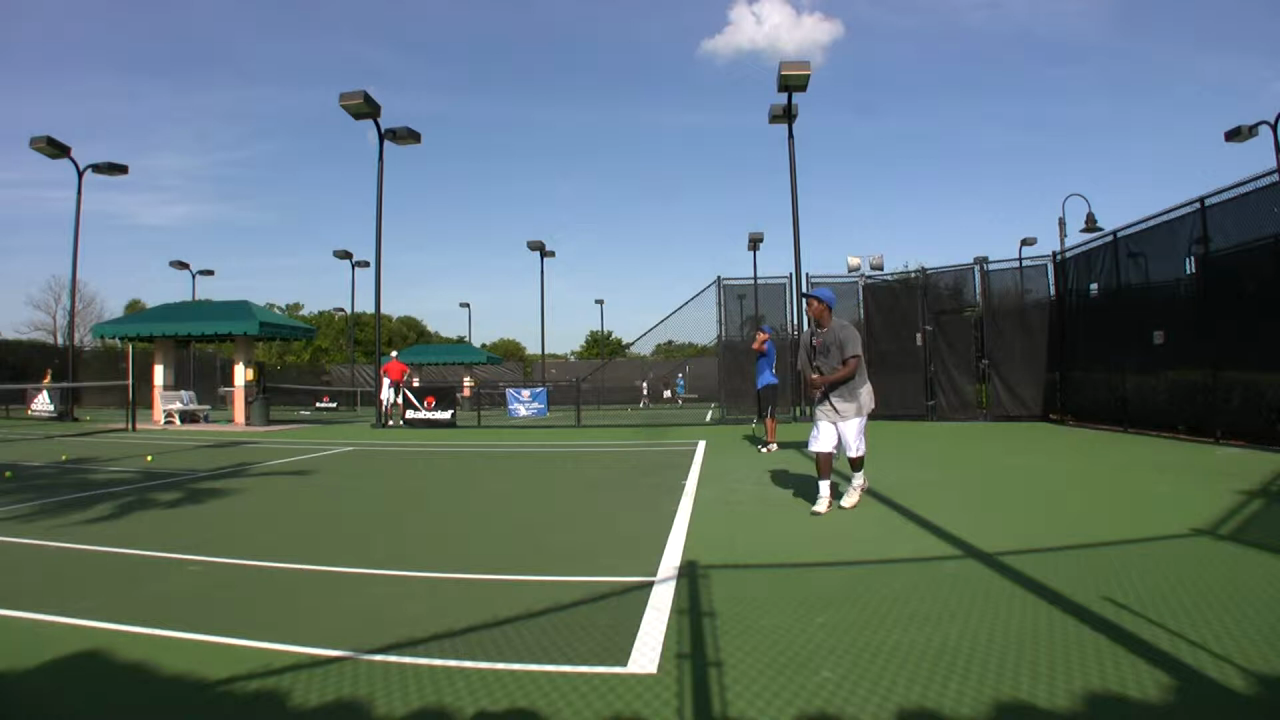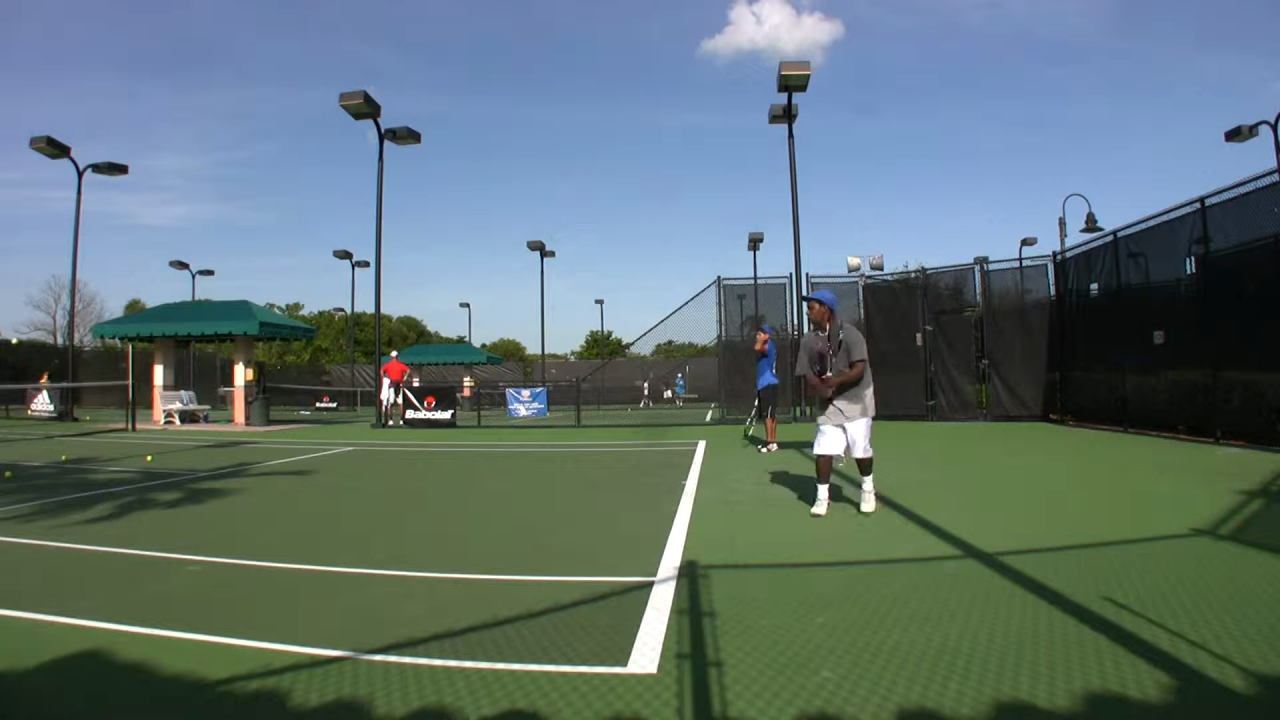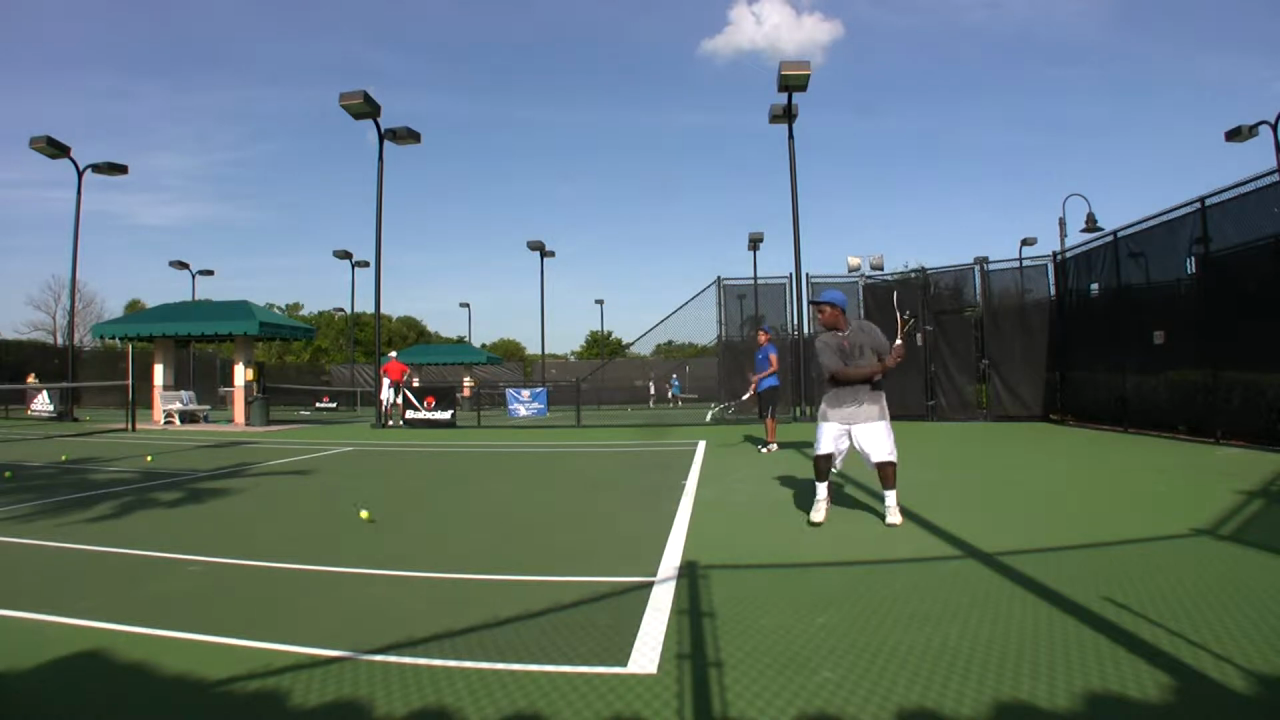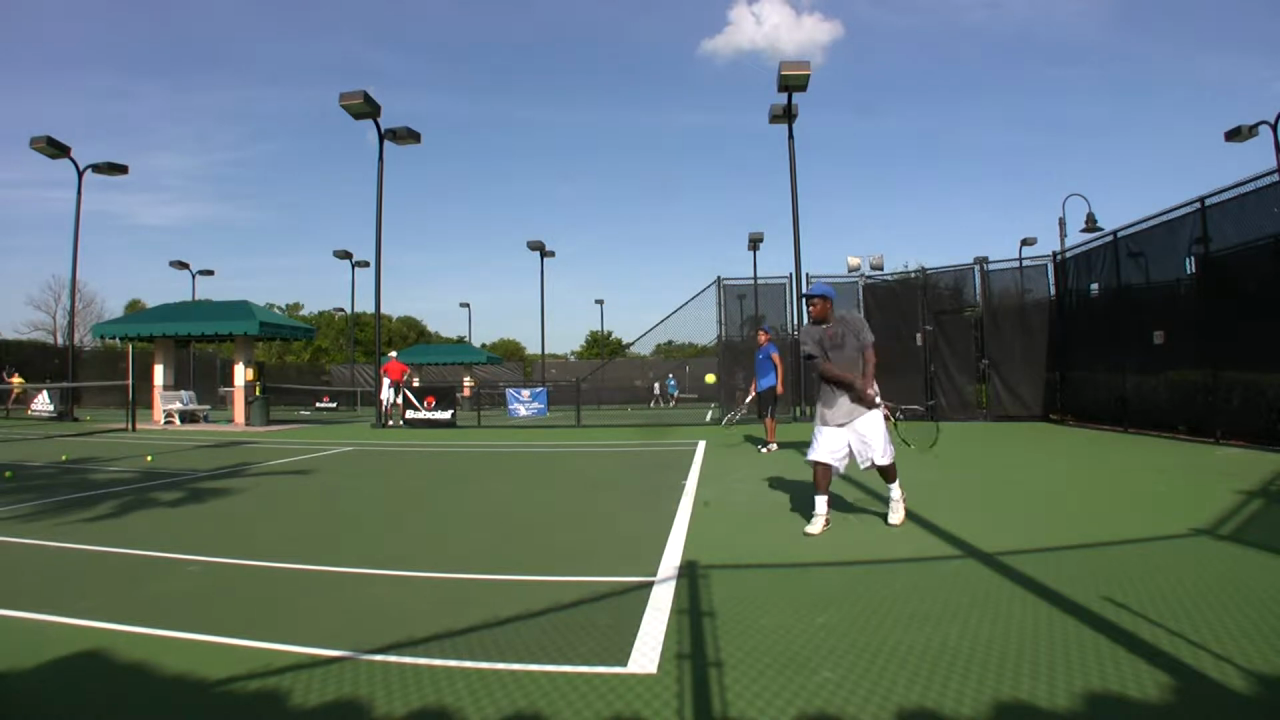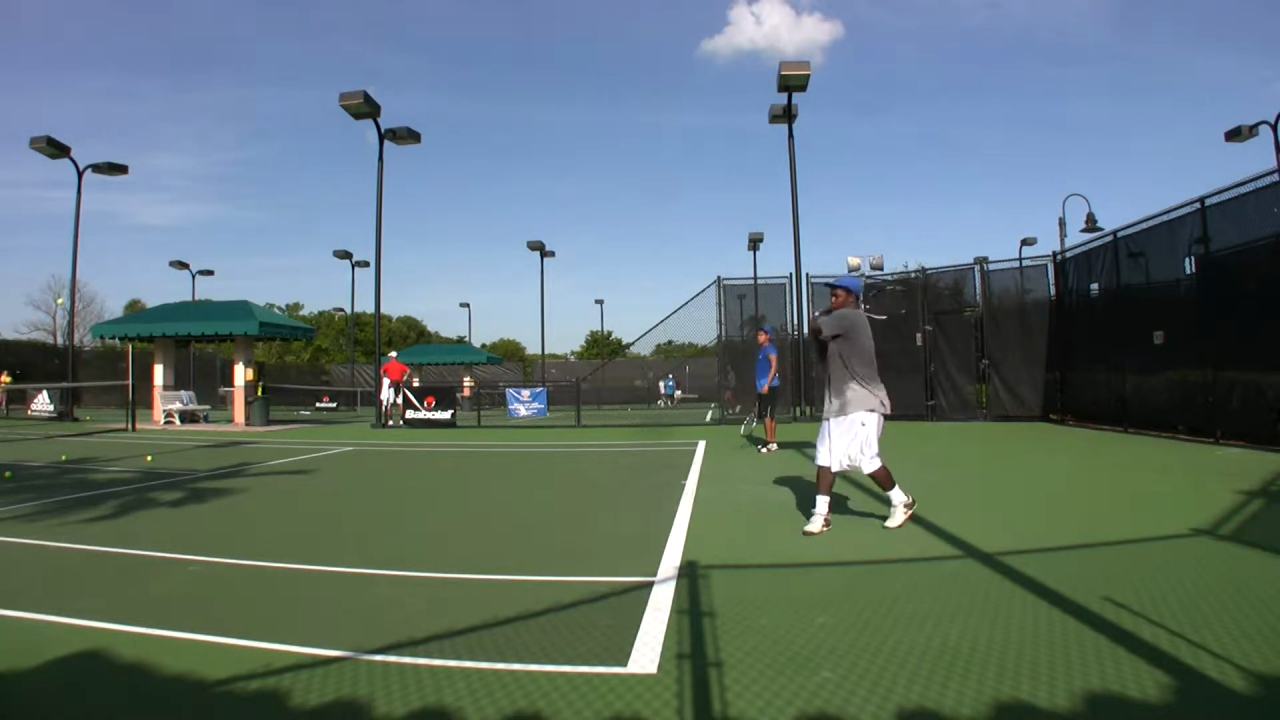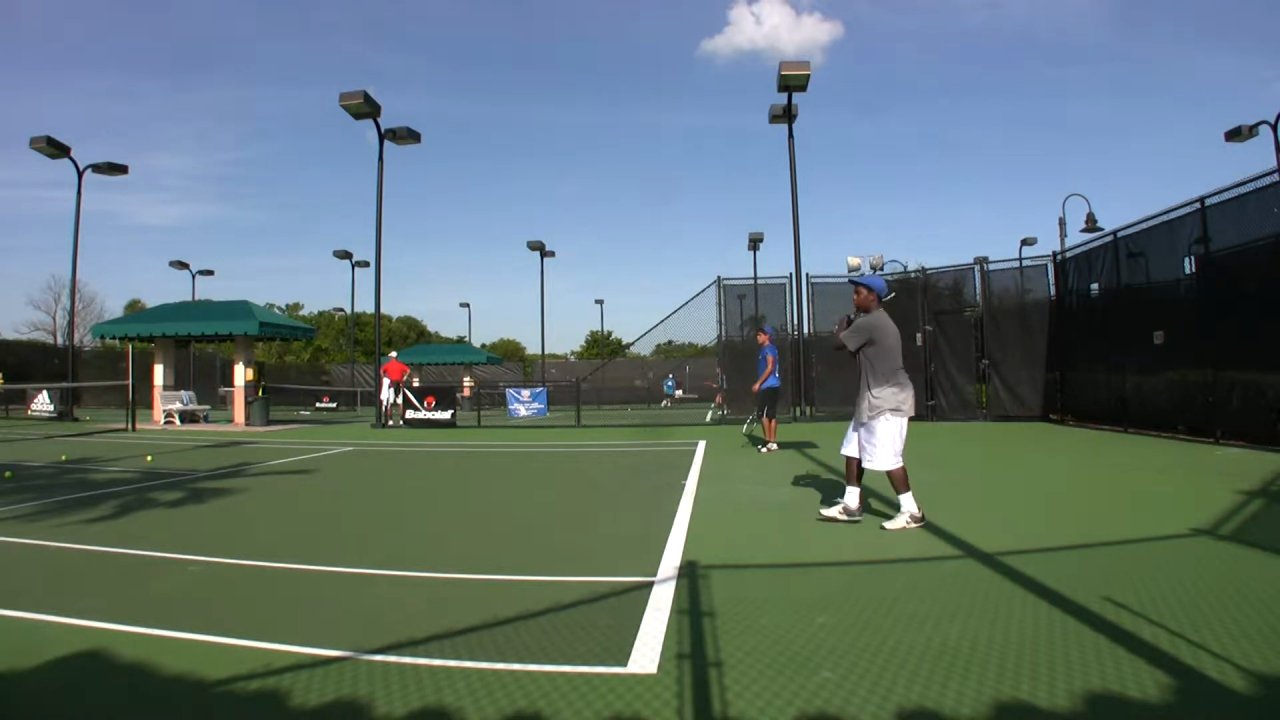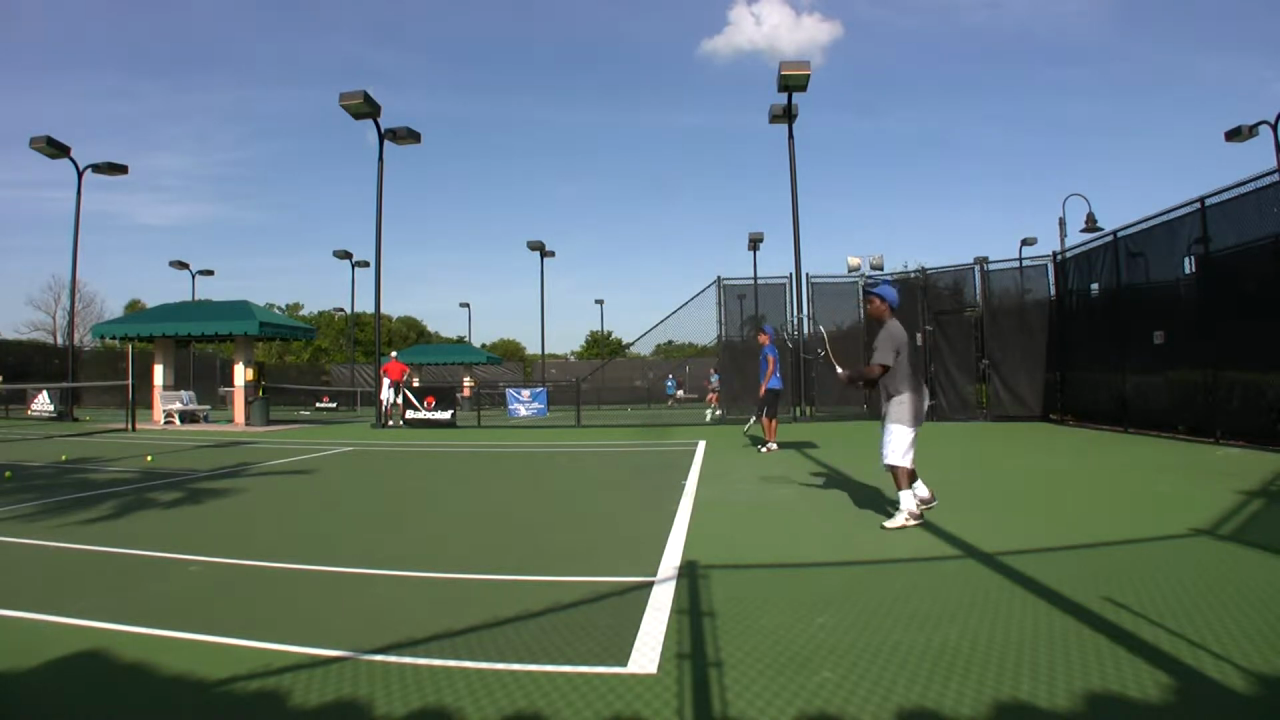
dt=0.3s
person 1, frame 1
left shoulder: (845, 330)
right shoulder: (807, 336)
left elbow: (852, 368)
right elbow: (806, 370)
left wrist: (824, 380)
right wrist: (812, 385)
left hip: (852, 398)
right hip: (825, 400)
left knee: (853, 447)
right knee: (821, 447)
left ankle: (858, 483)
right ankle: (824, 496)
person 1, frame 2
left shoulder: (849, 333)
right shoulder: (808, 340)
left elbow: (860, 369)
right elbow: (806, 375)
left wrist: (835, 383)
right wrist: (821, 387)
left hip: (857, 400)
right hip: (828, 404)
left knee: (860, 447)
right knee: (823, 451)
left ankle: (867, 489)
right ankle: (822, 497)
person 1, frame 3
left shoulder: (868, 329)
right shoulder: (823, 342)
left elbow: (887, 357)
right elbow: (840, 374)
left wrist: (895, 356)
right wrist: (878, 368)
left hip: (870, 405)
right hip: (836, 407)
left knee: (885, 453)
right knee: (823, 452)
left ankle: (891, 505)
right ankle: (821, 497)
person 1, frame 4
left shoulder: (851, 321)
right shoulder: (808, 333)
left elbow: (868, 354)
right elbow: (823, 367)
left wrist: (867, 384)
right wrist: (854, 382)
left hip: (862, 403)
right hip: (832, 406)
left knee: (881, 455)
right knee: (820, 457)
left ankle: (896, 497)
right ankle: (820, 515)
person 1, frame 5
left shoulder: (848, 318)
right shoulder: (842, 322)
left elbow: (815, 328)
right elbow: (828, 362)
left wrist: (821, 317)
right wrist: (821, 327)
left hip: (861, 403)
right hip: (839, 403)
left knee: (864, 458)
right knee: (826, 457)
left ankle: (901, 502)
right ankle: (821, 515)
person 1, frame 6
left shoulder: (866, 323)
right shoulder: (880, 323)
left elbow: (840, 341)
left wrist: (843, 328)
right wrist: (850, 328)
left hip: (888, 400)
right hip: (874, 399)
left knee: (887, 455)
right knee: (854, 449)
left ankle: (911, 512)
right ankle: (850, 505)
person 1, frame 7
left shoulder: (889, 333)
right shoulder: (893, 331)
left elbow: (875, 371)
left wrist: (850, 376)
right wrist: (861, 380)
left hip: (904, 403)
right hip: (897, 402)
left knee: (895, 455)
right knee: (898, 454)
left ankle: (909, 510)
right ankle: (922, 494)
